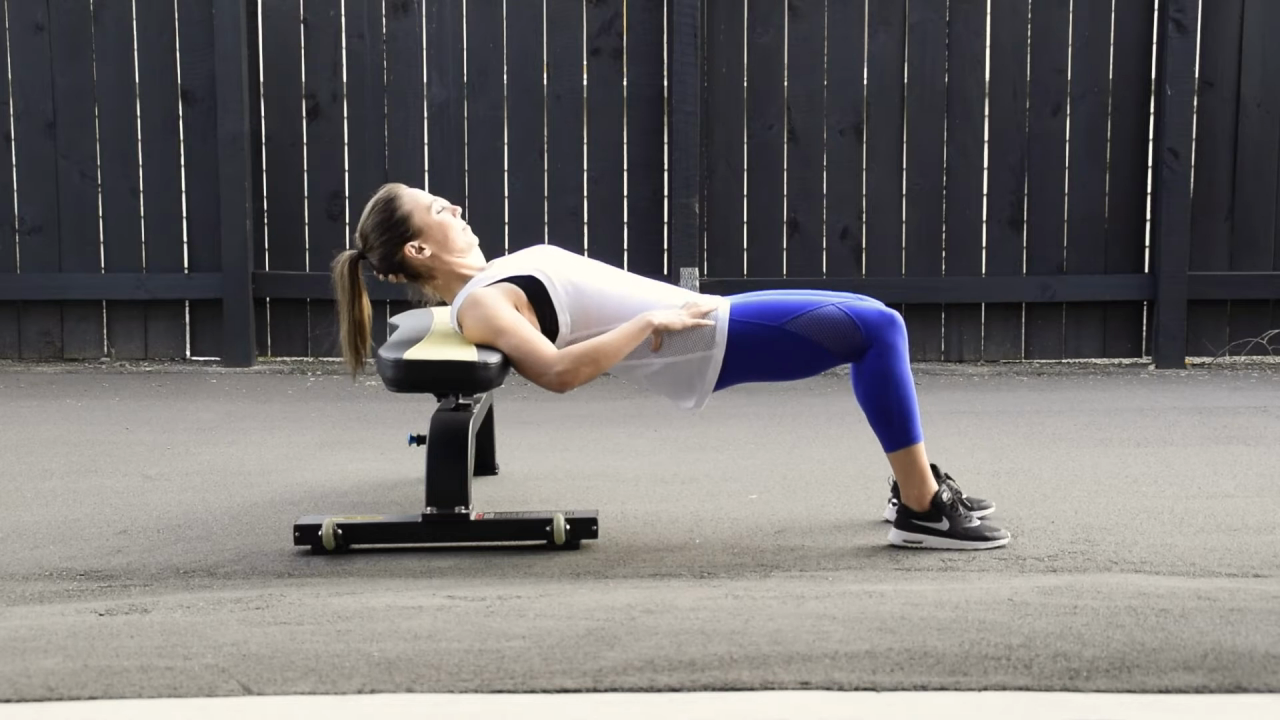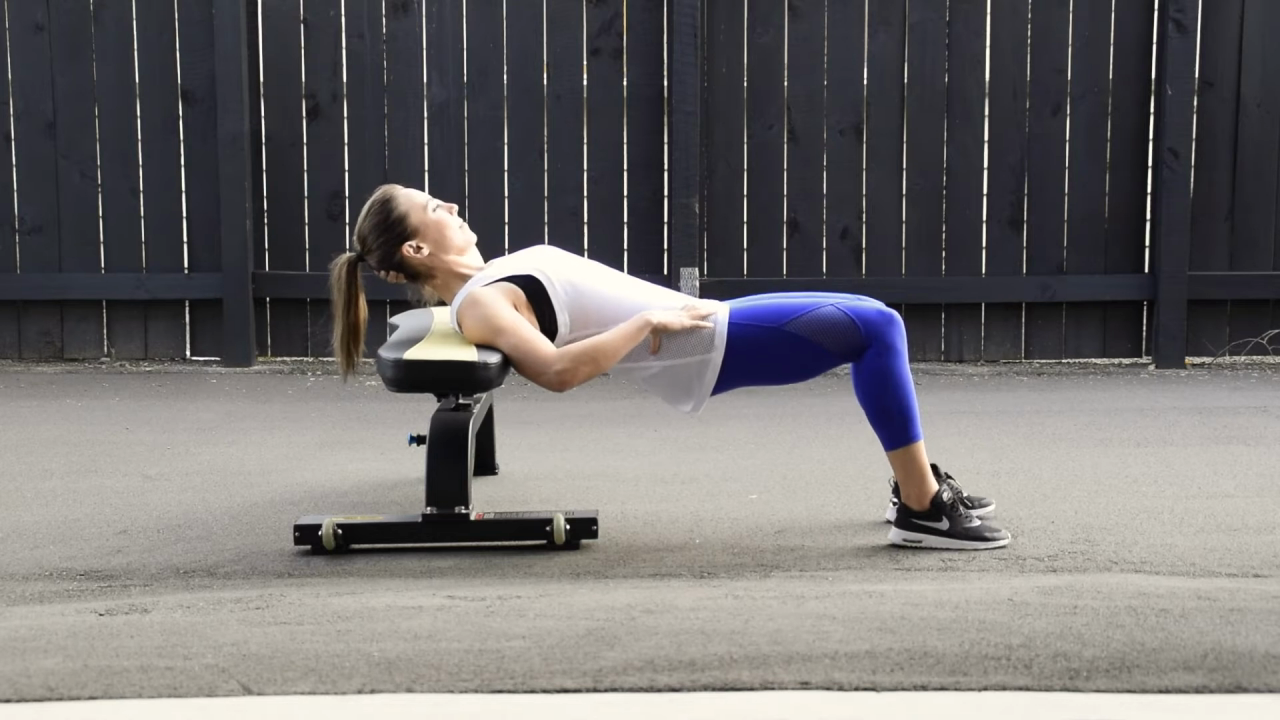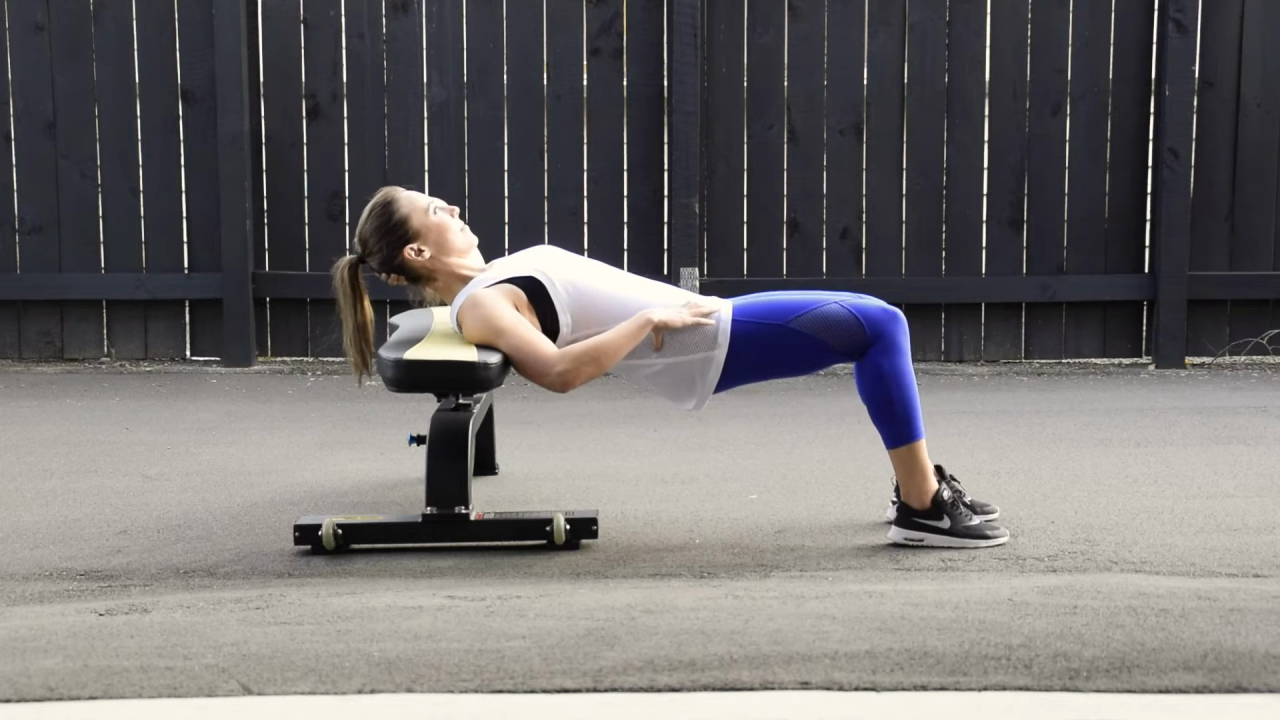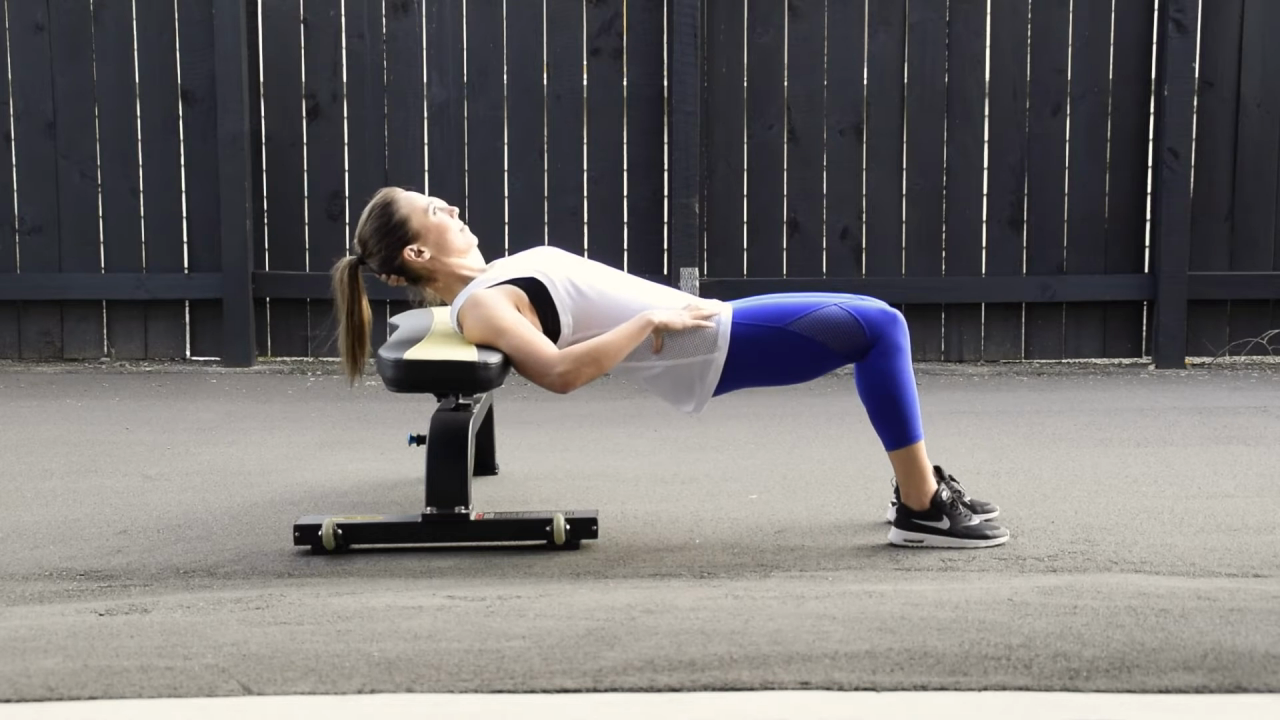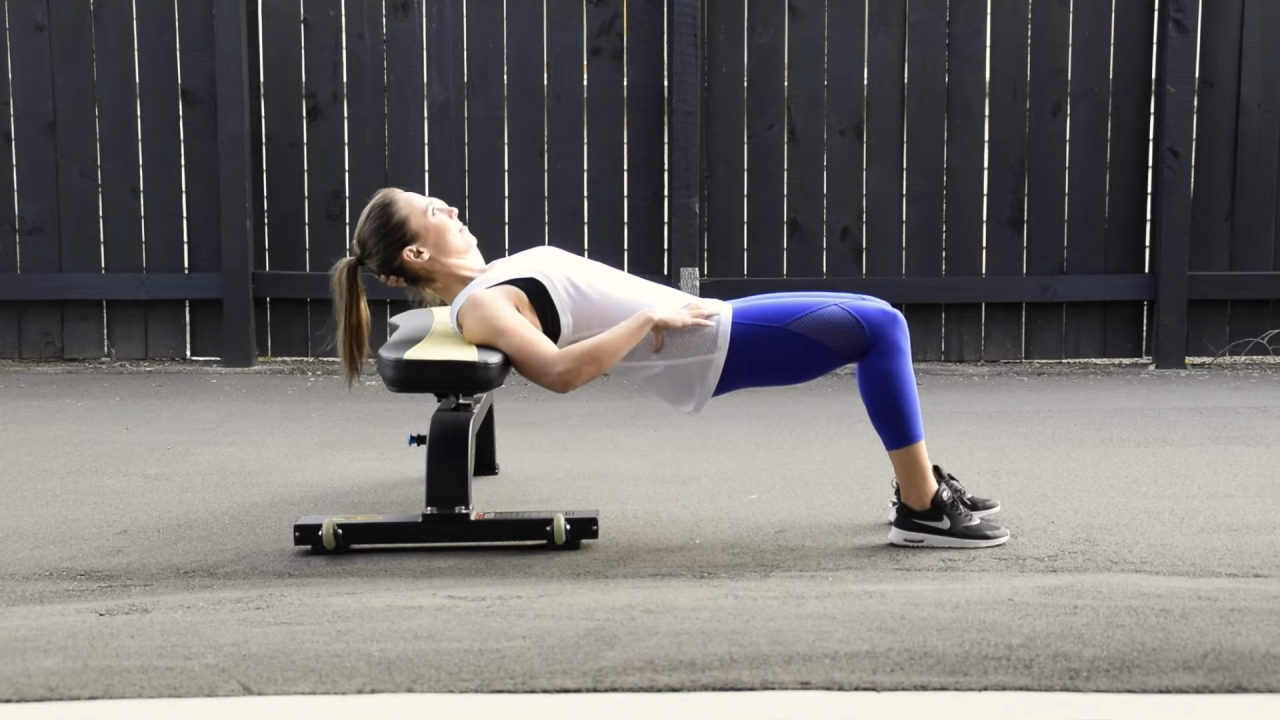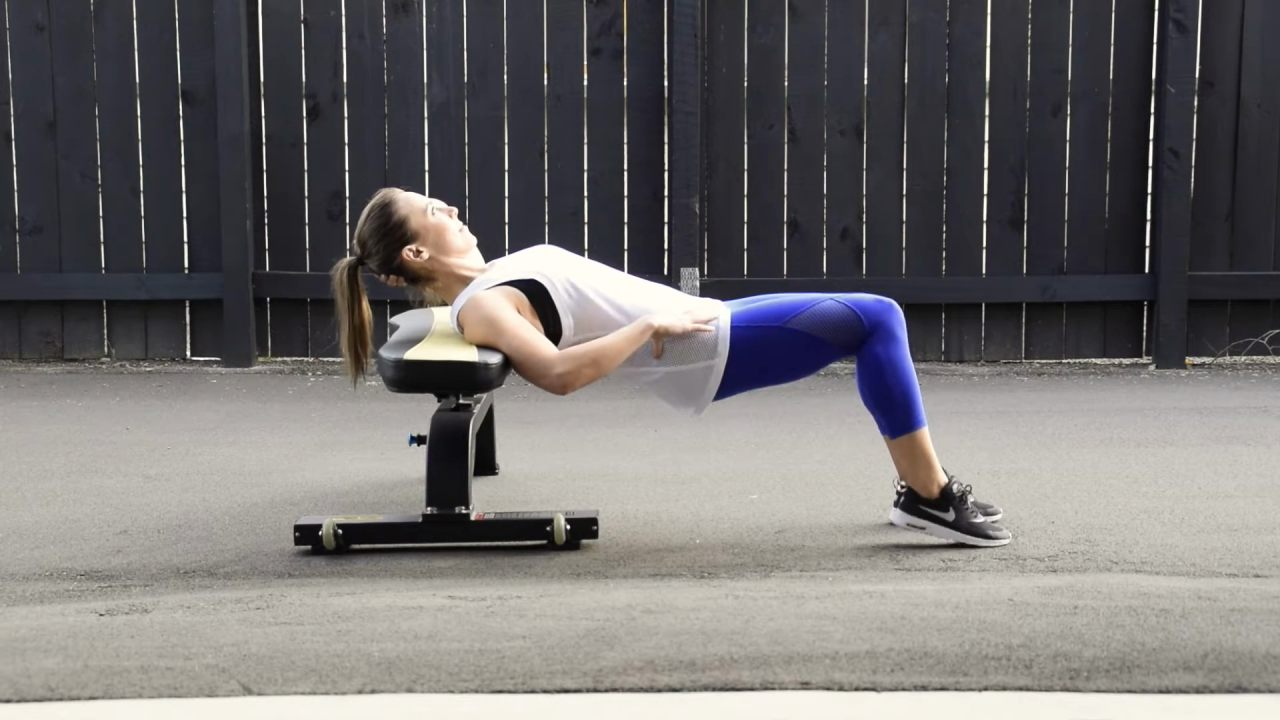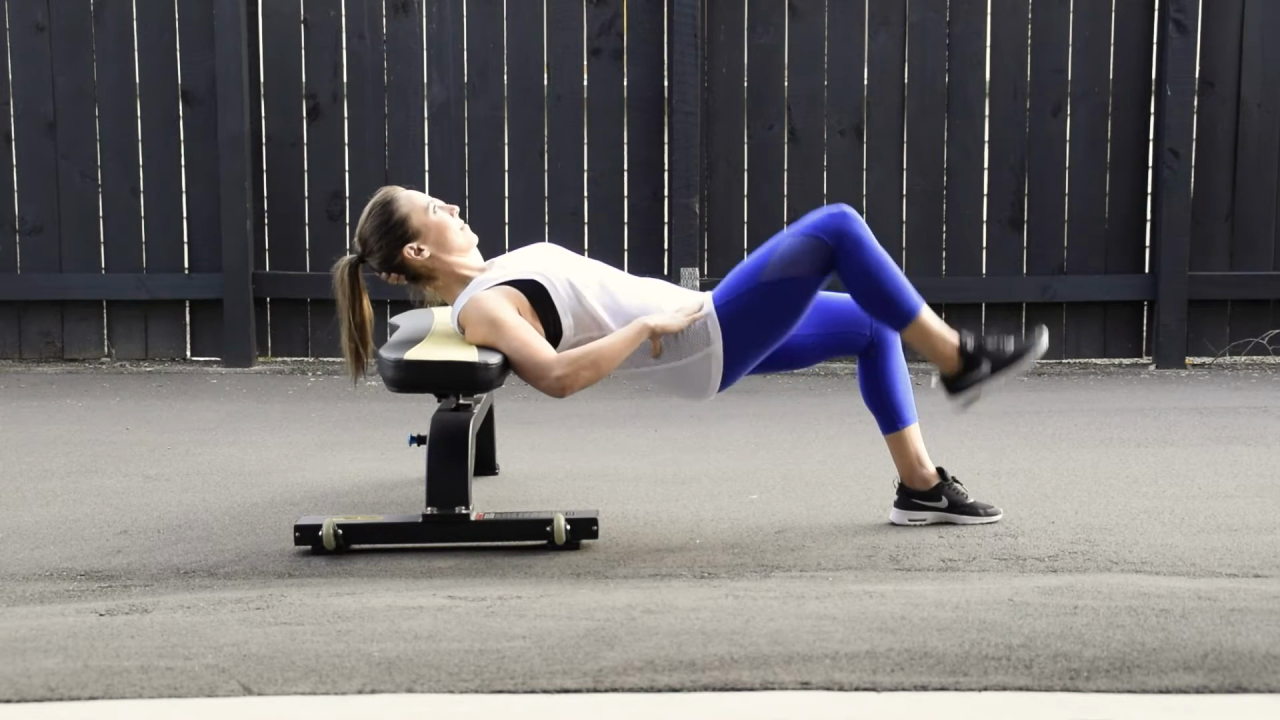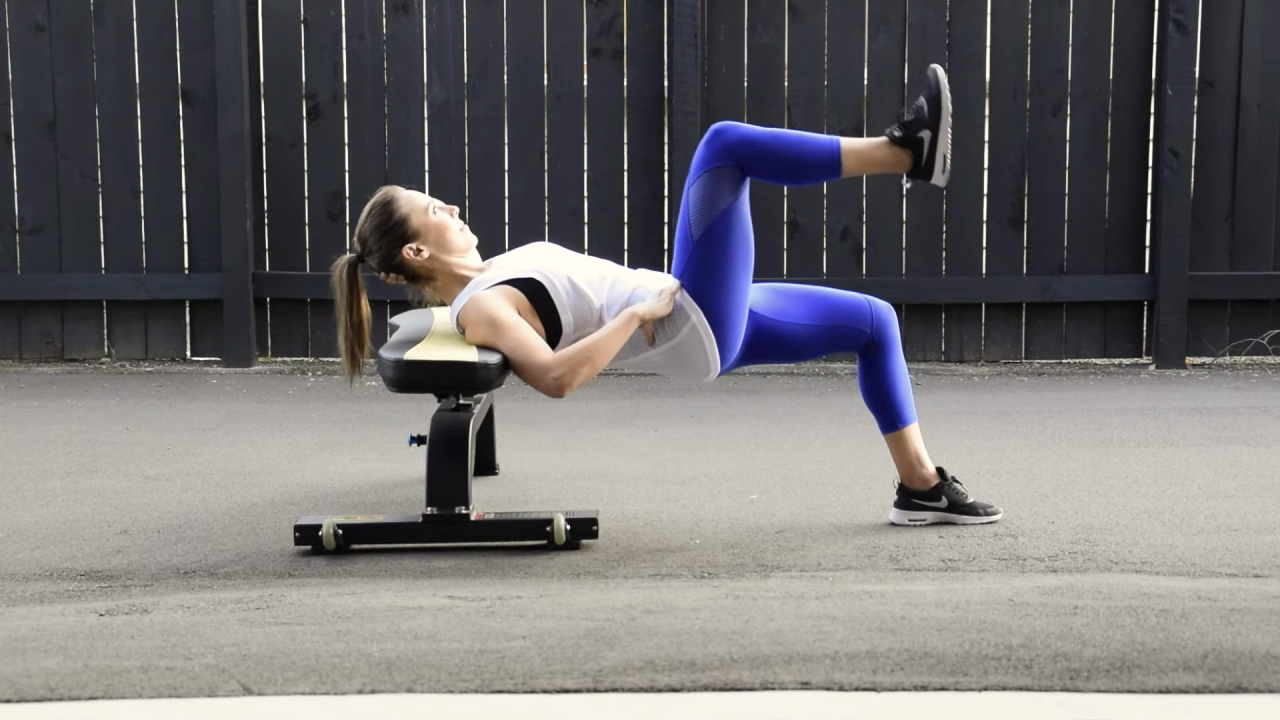
dt=0.4s
person 1, frame 1
left shoulder: (485, 284)
right shoulder: (477, 305)
right elbow: (559, 371)
left wrist: (665, 310)
right wrist: (652, 321)
left hip: (701, 328)
right hip: (706, 346)
left knee: (875, 321)
right knee: (876, 328)
left ankle: (914, 482)
right ankle: (922, 507)
person 1, frame 2
left shoulder: (485, 282)
right shoulder: (477, 305)
right elbow: (559, 369)
left wrist: (671, 309)
right wrist: (651, 321)
left hip: (703, 330)
right hip: (704, 350)
left knee: (874, 318)
right knee: (876, 327)
left ankle: (918, 482)
right ankle: (922, 507)
person 1, frame 3
left shoulder: (484, 283)
right shoulder: (478, 306)
right elbow: (560, 371)
left wrist: (665, 307)
right wrist: (650, 319)
left hip: (705, 327)
right hip: (706, 347)
left knee: (877, 320)
right knee: (878, 326)
left ankle: (918, 482)
right ankle: (922, 505)
person 1, frame 4
left shoulder: (487, 283)
right shoulder: (479, 306)
right elbow: (561, 371)
left wrist: (667, 310)
right wrist: (651, 320)
left hip: (708, 328)
right hip: (708, 350)
left knee: (877, 322)
right knee: (879, 328)
left ankle: (919, 483)
right ankle: (922, 507)
person 1, frame 5
left shoulder: (486, 283)
right shoulder: (478, 305)
right elbow: (561, 370)
left wrist: (668, 308)
right wrist: (652, 317)
left hip: (704, 329)
right hip: (705, 350)
left knee: (877, 319)
right knee: (880, 329)
left ankle: (919, 482)
right ankle: (922, 508)
person 1, frame 6
left shoulder: (487, 282)
right shoulder: (480, 306)
right elbow: (560, 373)
left wrist: (672, 310)
right wrist: (652, 324)
left hip: (702, 330)
right hip: (701, 357)
left knee: (872, 318)
right knee: (875, 318)
left ankle: (919, 482)
right ankle: (930, 494)
person 1, frame 7
left shoulder: (489, 282)
right shoulder: (480, 309)
right elbow: (559, 375)
right wrist: (652, 323)
left hip: (706, 325)
right hip: (701, 346)
left knee: (872, 324)
right knee: (834, 228)
left ankle: (922, 487)
right ankle: (956, 358)
person 1, frame 8
left shoulder: (487, 282)
right shoulder: (479, 310)
right elbow: (558, 376)
right wrist: (639, 312)
left hip: (702, 321)
right hip: (693, 327)
left knee: (873, 321)
right knee: (723, 142)
left ankle: (920, 488)
right ankle: (909, 152)
